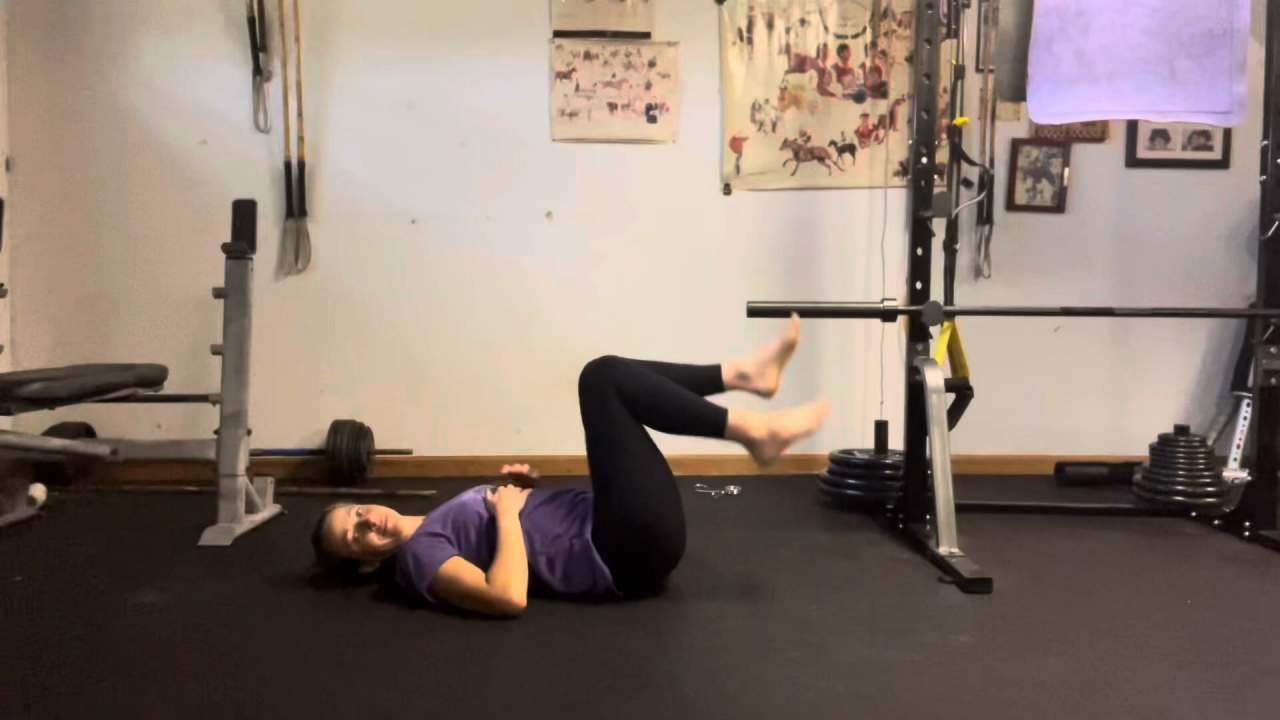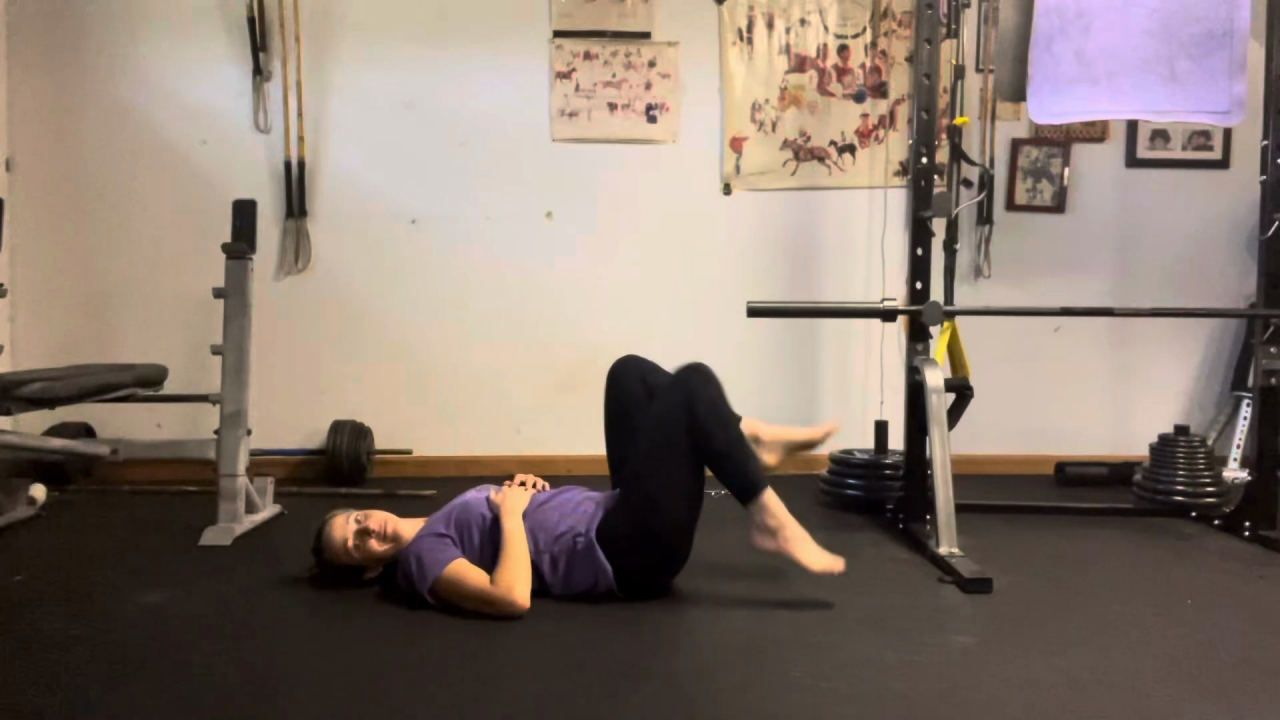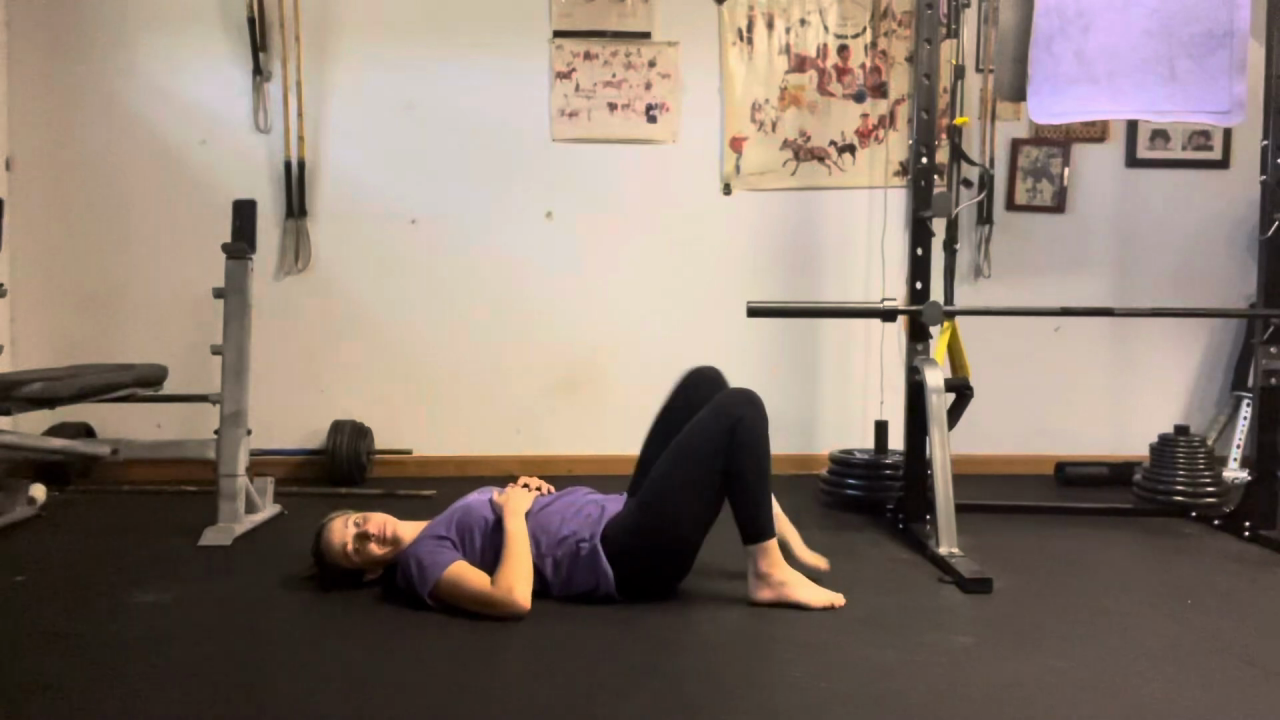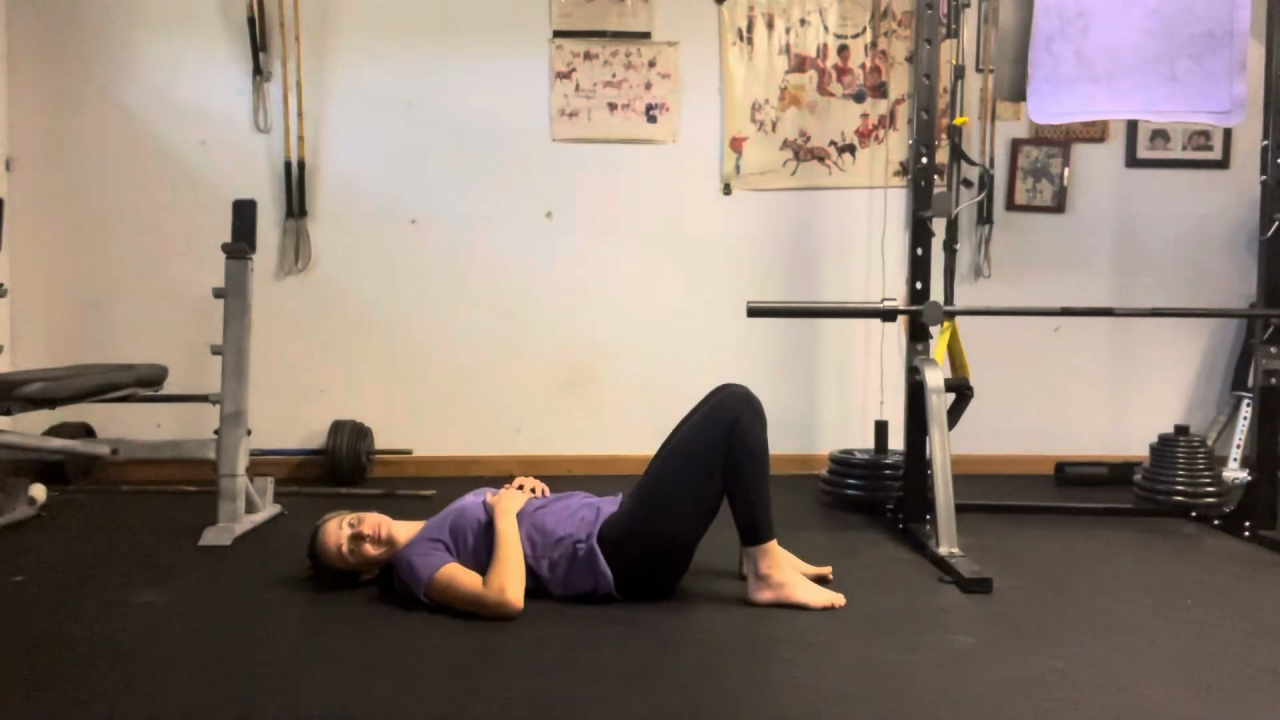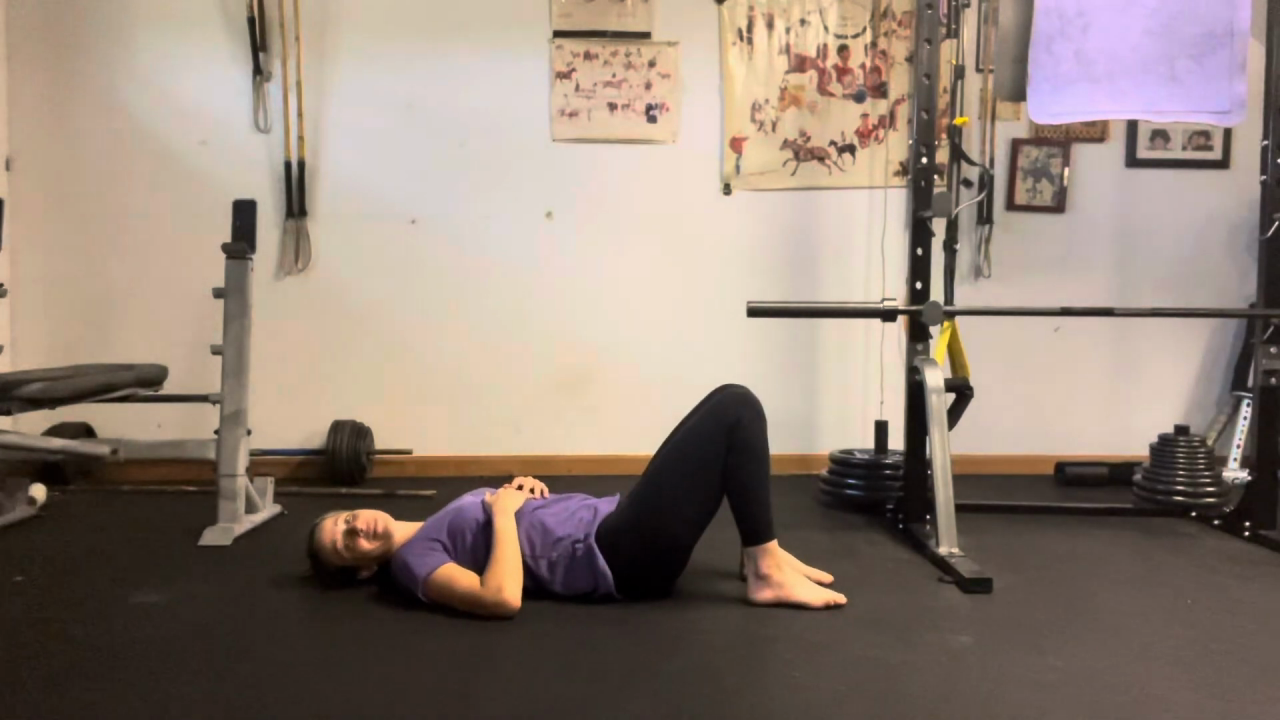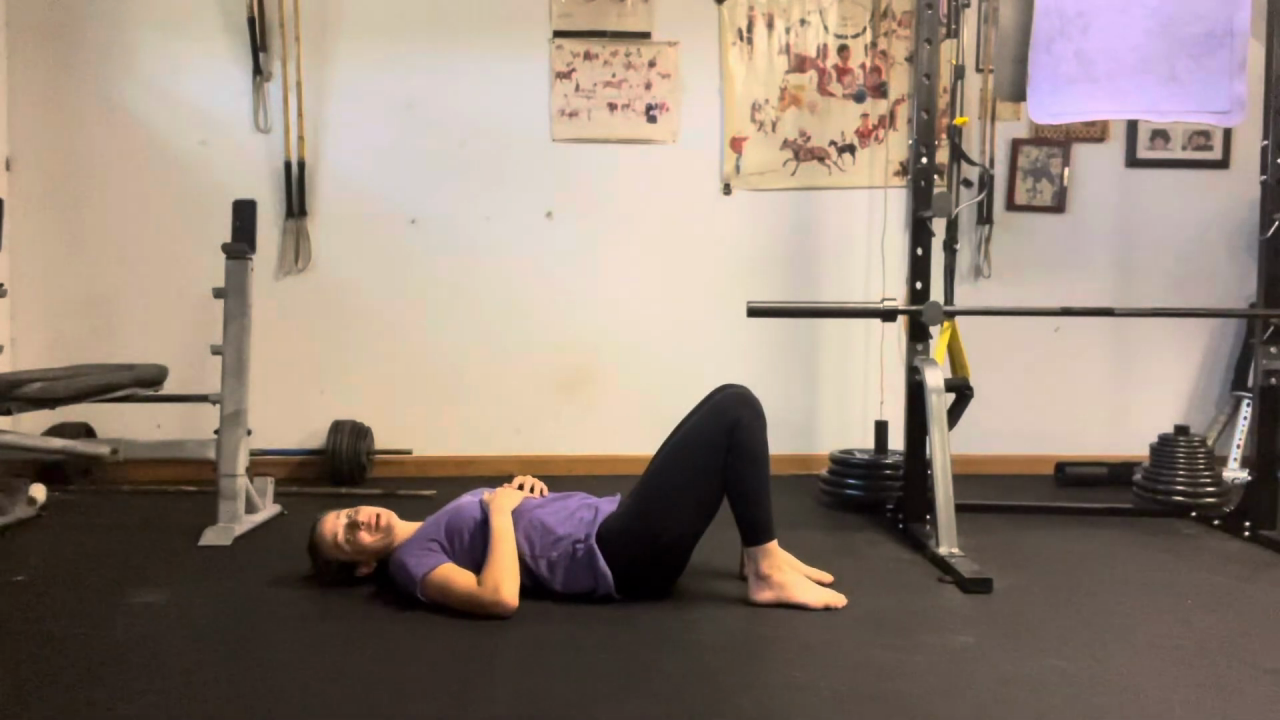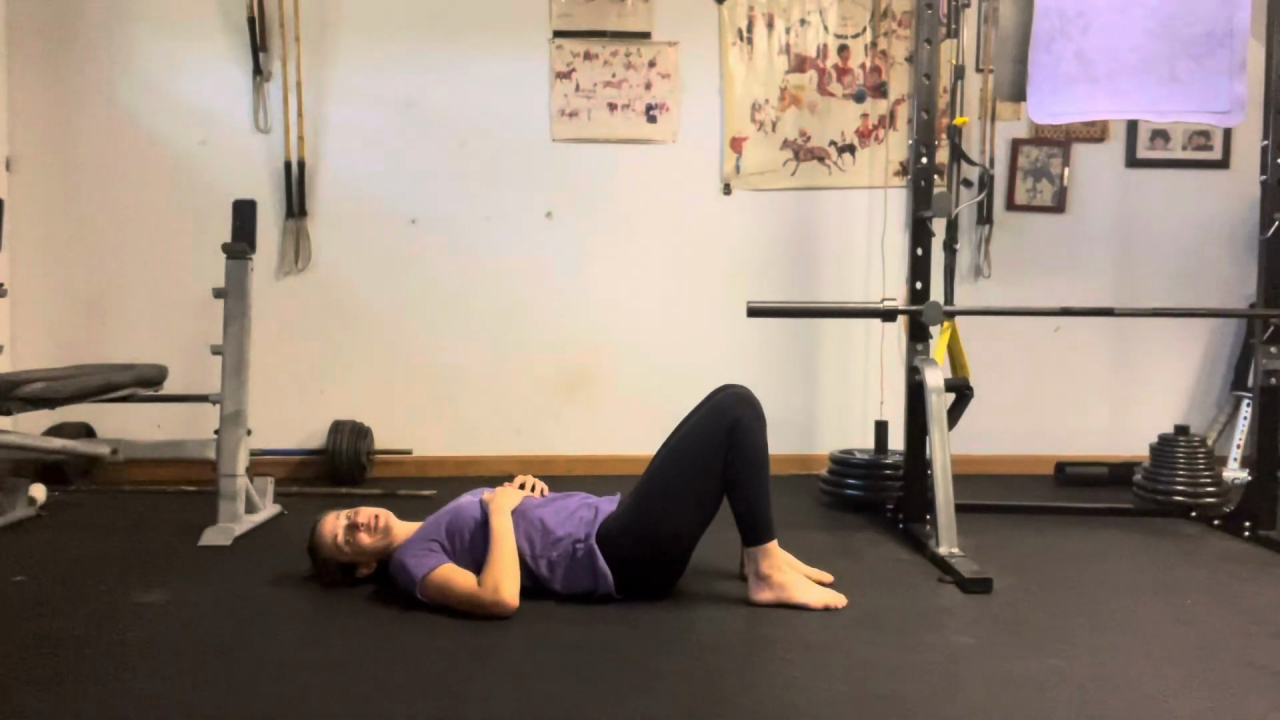
dt=0.2s
person 1, frame 1
left shoulder: (432, 527)
right shoulder: (421, 559)
right elbow: (510, 596)
left wrist: (516, 486)
right wrist: (506, 512)
left hip: (615, 535)
right hip: (629, 553)
left knee: (606, 379)
right knee: (600, 378)
left ankle: (746, 375)
right ankle: (753, 428)
person 1, frame 2
left shoulder: (435, 530)
right shoulder: (422, 560)
right elbow: (512, 598)
left wrist: (519, 490)
right wrist: (510, 512)
left hip: (615, 516)
right hip: (630, 556)
left knee: (631, 373)
right knee: (691, 382)
left ankle: (757, 443)
right ankle: (772, 525)
person 1, frame 3
left shoulder: (436, 532)
right shoulder: (422, 562)
right elbow: (514, 599)
left wrist: (523, 490)
right wrist: (512, 513)
left hip: (620, 515)
right hip: (631, 559)
left knee: (704, 383)
right knee: (739, 410)
left ankle: (767, 521)
right ankle: (768, 574)
person 1, frame 4
left shoulder: (434, 534)
right shoulder: (417, 564)
right elbow: (507, 599)
left wrist: (521, 492)
right wrist: (505, 514)
left hip: (616, 520)
right hip: (627, 560)
left knee: (728, 402)
right knee: (737, 407)
left ankle: (762, 547)
right ankle: (768, 575)
person 1, frame 5
left shoulder: (432, 533)
right shoulder: (413, 562)
right elbow: (504, 598)
left wrist: (520, 490)
right wrist: (503, 513)
left hip: (613, 524)
right hip: (626, 559)
left knee: (728, 404)
right knee: (736, 408)
left ankle: (759, 550)
right ankle: (767, 573)
person 1, frame 6
left shoulder: (432, 532)
right shoulder: (412, 562)
right elbow: (501, 598)
left wrist: (519, 492)
right wrist: (500, 513)
left hip: (613, 523)
right hip: (624, 559)
left knee: (729, 402)
right knee: (736, 408)
left ankle: (760, 551)
right ankle: (767, 575)
person 1, frame 7
left shoulder: (433, 531)
right shoulder: (412, 563)
right elbow: (501, 598)
left wrist: (520, 491)
right wrist: (500, 511)
left hip: (613, 522)
right hip: (624, 559)
left knee: (729, 402)
right knee: (735, 409)
left ankle: (760, 551)
right ankle: (768, 575)
